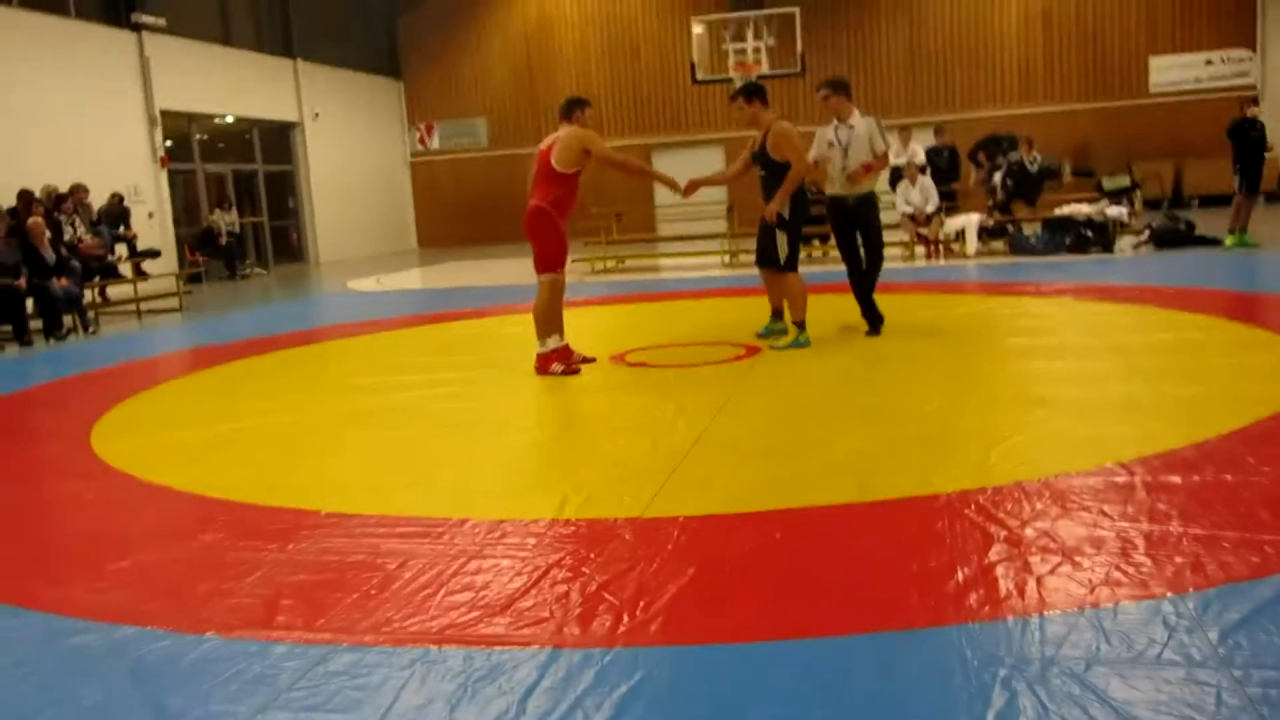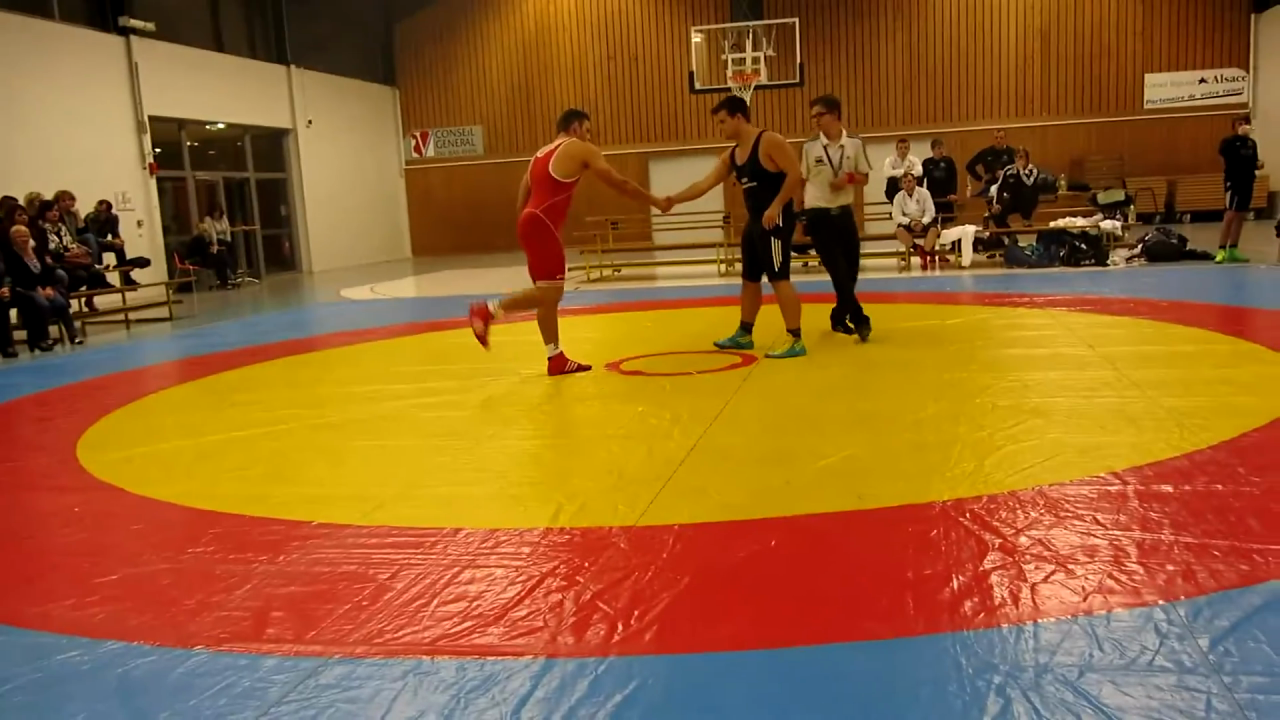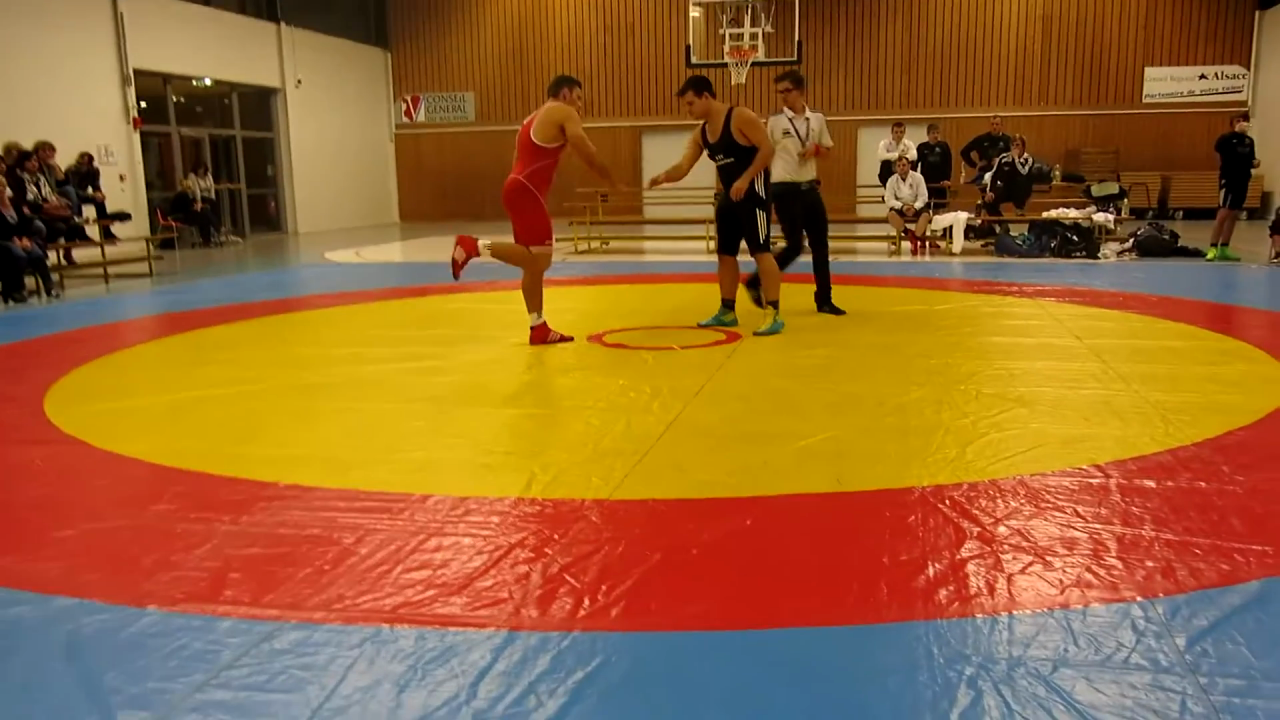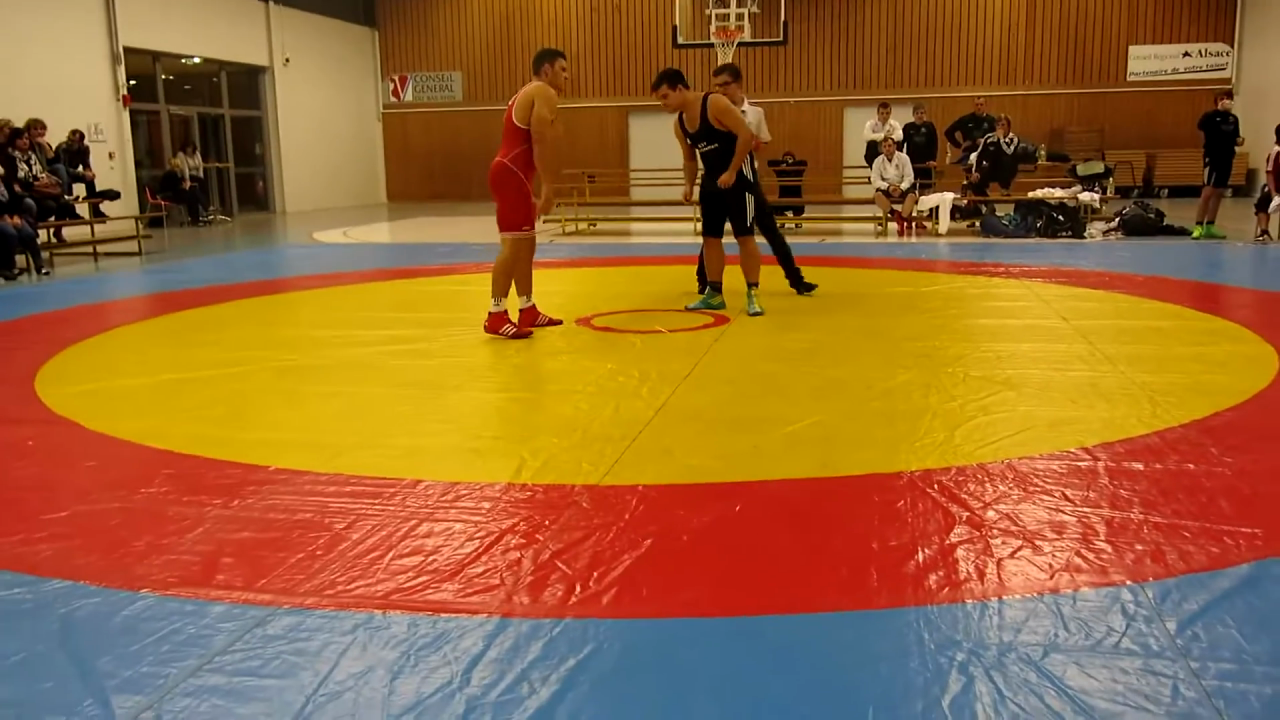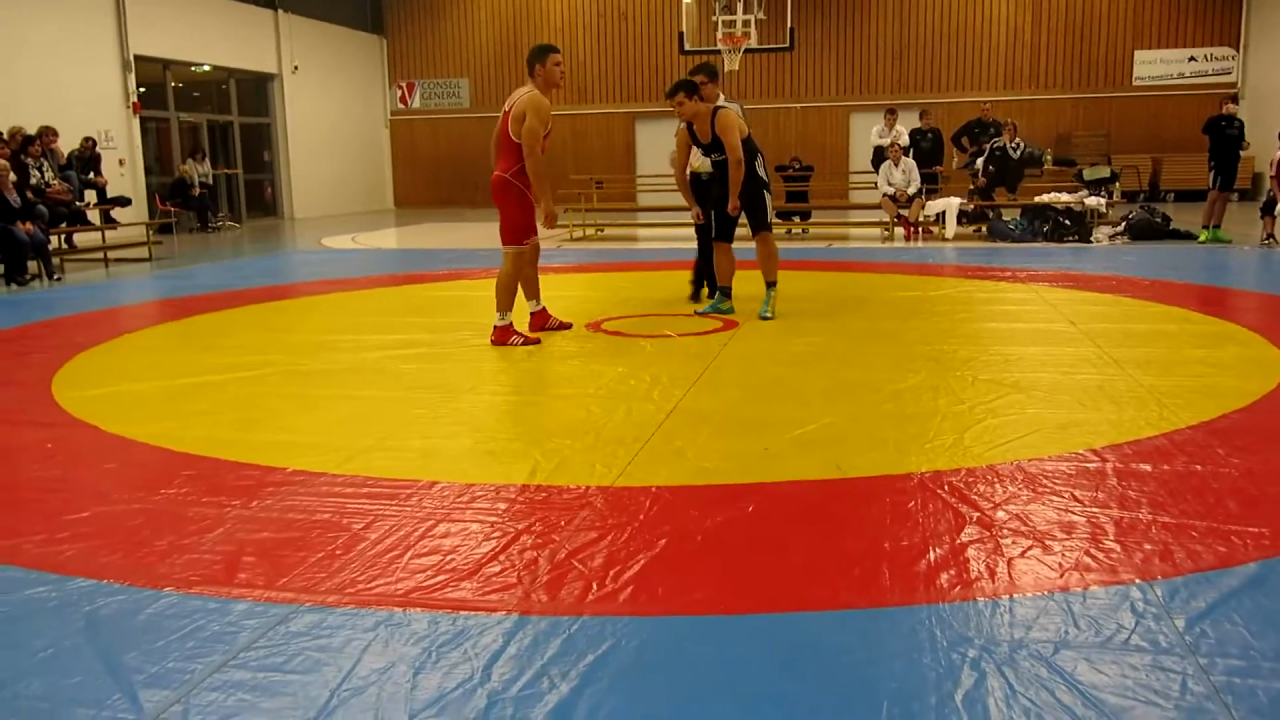
dt=0.3s
person 1, frame 1
left shoulder: (548, 142)
right shoulder: (581, 137)
left elbow: (532, 186)
right elbow: (623, 163)
right wrist: (660, 177)
left hip: (541, 215)
right hip: (546, 218)
left knee: (556, 286)
right knee: (549, 287)
left ankle: (560, 349)
right ankle: (545, 356)
person 1, frame 2
left shoulder: (542, 154)
right shoulder: (581, 149)
left elbow: (522, 199)
right elbow: (619, 183)
right wrist: (654, 201)
left hip: (534, 223)
right hip: (542, 226)
left knee: (549, 295)
right knee: (548, 294)
left ankle: (556, 359)
right ankle: (488, 311)
person 1, frame 3
left shoulder: (534, 120)
right shoulder: (564, 113)
right elbow: (588, 155)
right wrist: (612, 180)
left hip: (522, 192)
right hip: (526, 193)
left knee: (535, 264)
right knee: (540, 259)
left ankle: (539, 329)
right ankle: (473, 246)
person 1, frame 4
left shoulder: (526, 96)
right shoulder: (544, 94)
right elbow: (542, 141)
left wrist: (538, 185)
right wrist: (548, 186)
left hip: (509, 173)
right hip: (512, 175)
left knee: (526, 245)
right knee: (514, 246)
left ankle: (528, 311)
right ankle: (496, 316)
person 1, frame 5
left shoulder: (520, 97)
right shoulder: (537, 103)
left elbow: (497, 140)
right elbow: (532, 155)
right wrist: (546, 200)
left hip: (508, 182)
right hip: (514, 186)
left knee: (530, 251)
right knee: (515, 257)
left ankle: (539, 315)
right ankle: (502, 329)
person 2, frame 1
left shoulder: (781, 129)
right shoulder: (759, 138)
left elbow: (801, 166)
right elbow: (734, 172)
left wrist: (780, 198)
right wrist: (702, 182)
left hip: (787, 206)
right hip: (776, 207)
left knee: (786, 269)
right knee: (767, 265)
left ankle: (799, 331)
right ankle: (777, 321)
person 2, frame 2
left shoulder: (770, 141)
right shoulder: (730, 156)
left elbow: (796, 174)
right elbow: (705, 184)
left wrist: (776, 206)
right wrist: (674, 199)
left hip: (776, 219)
right hip: (755, 220)
left knee: (779, 278)
right knee: (750, 279)
left ankle: (795, 340)
right ankle: (744, 334)
person 2, frame 3
left shoulder: (741, 117)
right shoulder: (700, 134)
left elbow: (767, 148)
right elbow: (683, 167)
left wrist: (745, 179)
right wrist: (663, 177)
left hip: (753, 192)
right hip: (729, 195)
left knee: (760, 252)
right knee: (725, 254)
left ankle: (774, 314)
right ankle: (727, 312)
person 2, frame 4
left shoulder: (715, 104)
right shoulder: (679, 123)
left elbow: (747, 135)
right elbow: (689, 158)
left wrist: (732, 172)
right wrist: (688, 185)
left hip: (738, 174)
right hip: (712, 177)
left knee: (745, 236)
right knee: (710, 236)
left ankle: (753, 294)
right ankle: (714, 294)
person 2, frame 5
left shoulder: (724, 118)
right shoulder: (686, 134)
left elbow: (736, 158)
right elbow: (680, 172)
left wrist: (734, 197)
right wrist: (692, 205)
left hip: (751, 178)
right hip: (723, 181)
left knee: (763, 234)
right knee: (720, 242)
left ankle: (771, 295)
right ankle: (723, 299)
person 3, frame 1
left shoulder: (868, 124)
right shoulder: (824, 133)
left elbow: (884, 159)
right elbow: (813, 164)
left wrist: (866, 168)
right wrist: (820, 169)
left hip: (865, 199)
right hip: (837, 202)
left knee: (874, 256)
right knee: (852, 262)
left ankle: (867, 300)
right ankle: (871, 316)
person 3, frame 2
left shoulder: (855, 144)
right shoulder: (810, 148)
left elbow: (864, 178)
right elbow: (801, 182)
left wrist: (849, 178)
right wrist: (799, 214)
left hip: (844, 212)
right hip: (819, 215)
left knee: (851, 267)
right knee: (838, 269)
left ankle: (839, 317)
right ankle: (860, 320)
person 3, frame 3
left shoulder: (818, 119)
right shoulder: (775, 121)
left elbow: (827, 151)
left wrist: (815, 150)
left hip: (810, 187)
right hip: (785, 189)
left knee: (820, 244)
right knee: (794, 245)
left ankle: (824, 299)
right ankle: (755, 283)
person 3, frame 4
left shoulder: (756, 112)
left elbow: (765, 144)
left wrist: (753, 144)
left hip: (748, 177)
left knee: (770, 228)
left ankle: (795, 278)
right ankle: (704, 280)
person 3, frame 5
left shoulder: (732, 108)
right hip: (697, 177)
left knee: (711, 229)
right knee: (702, 232)
left ankle: (699, 283)
right ankle: (712, 284)
